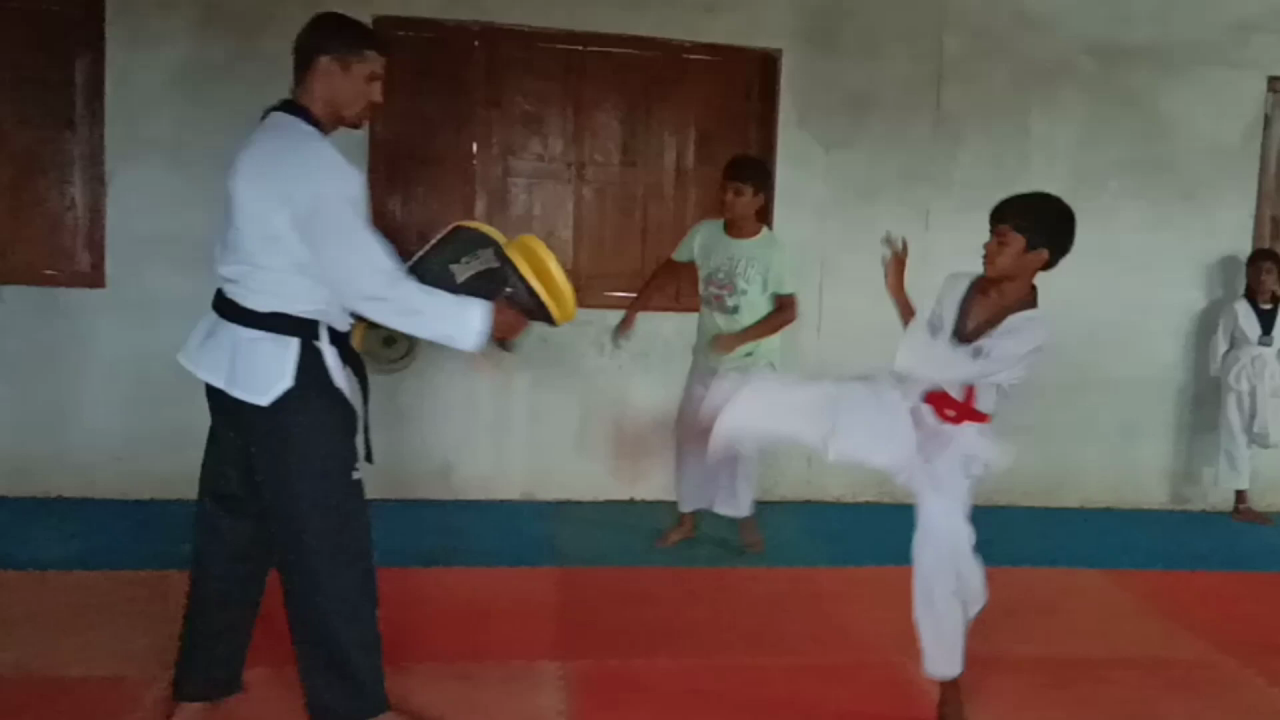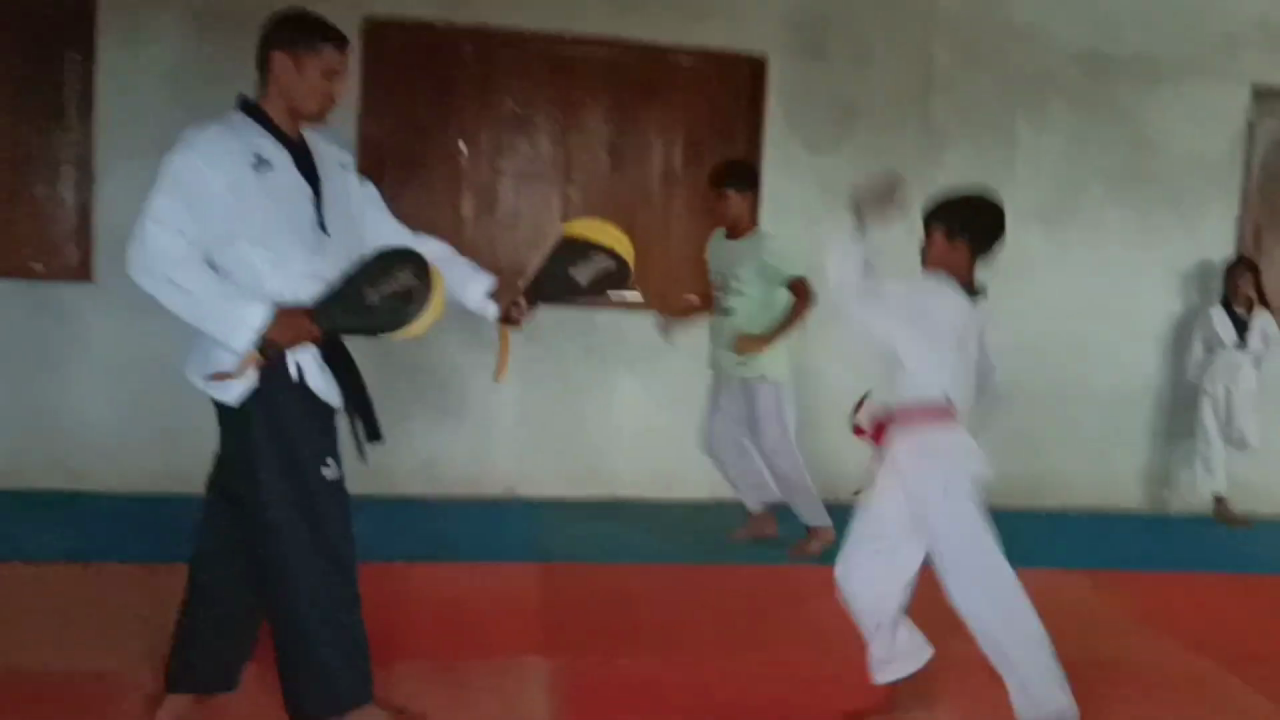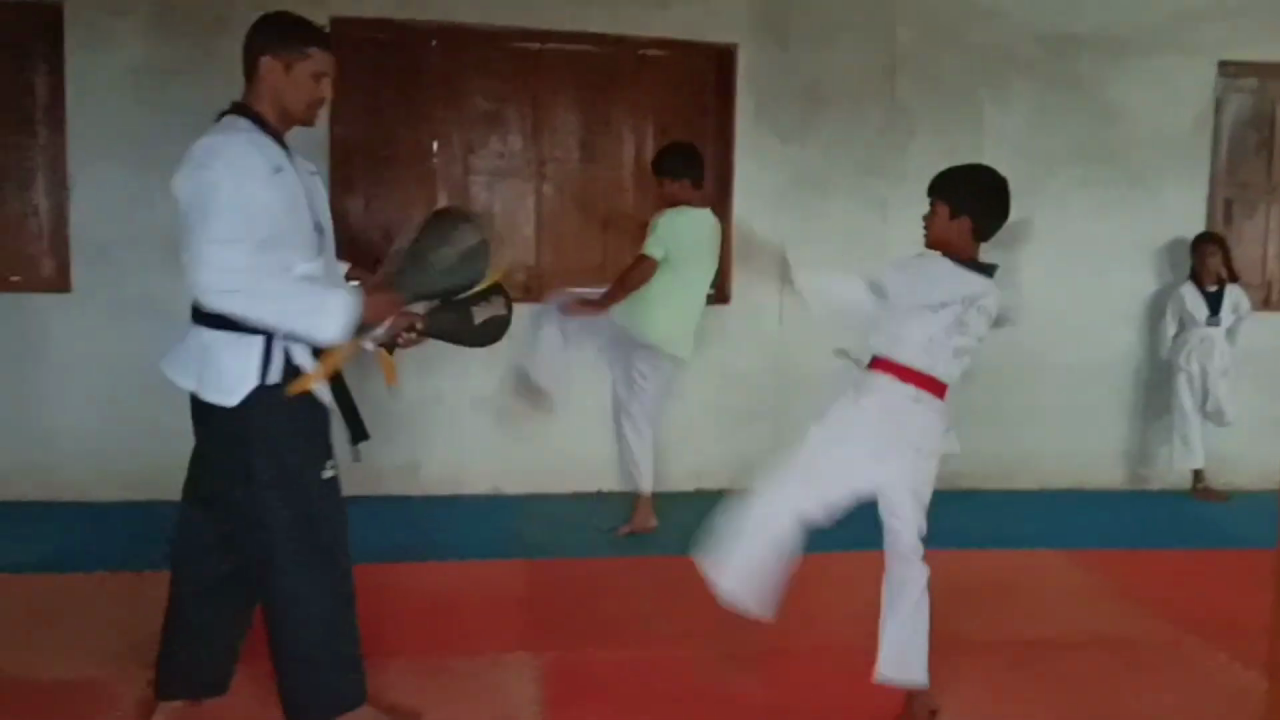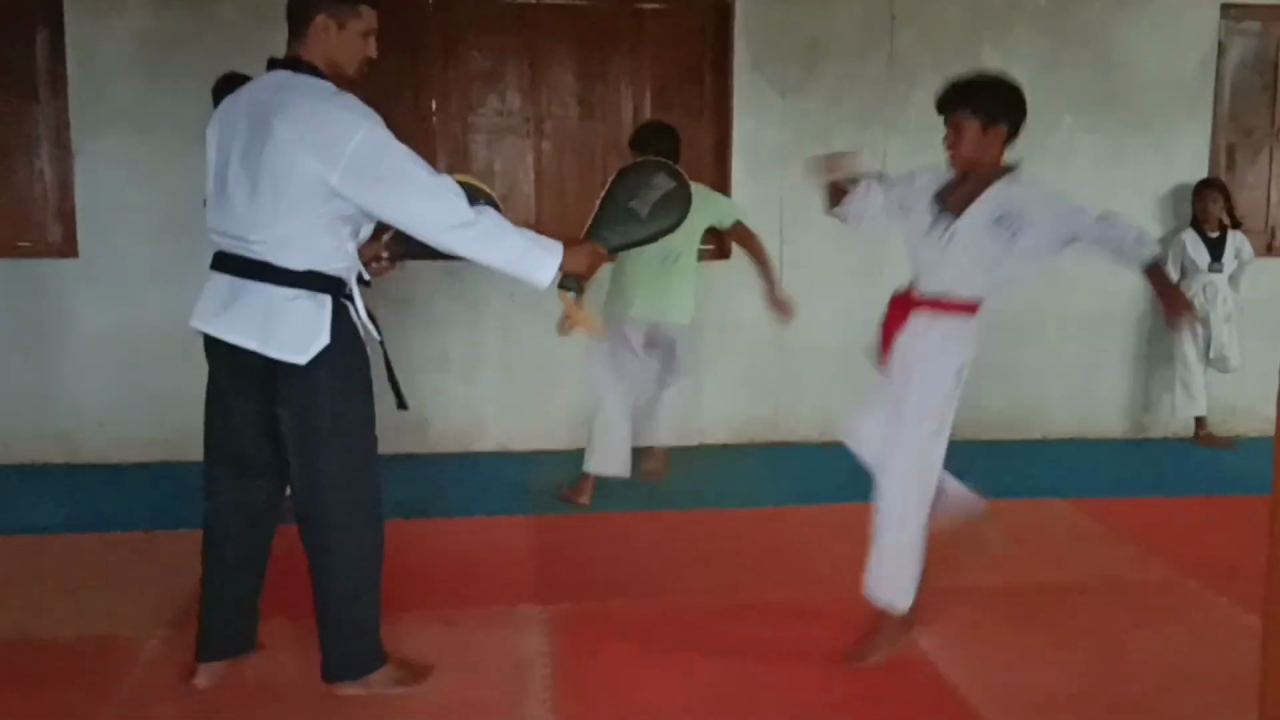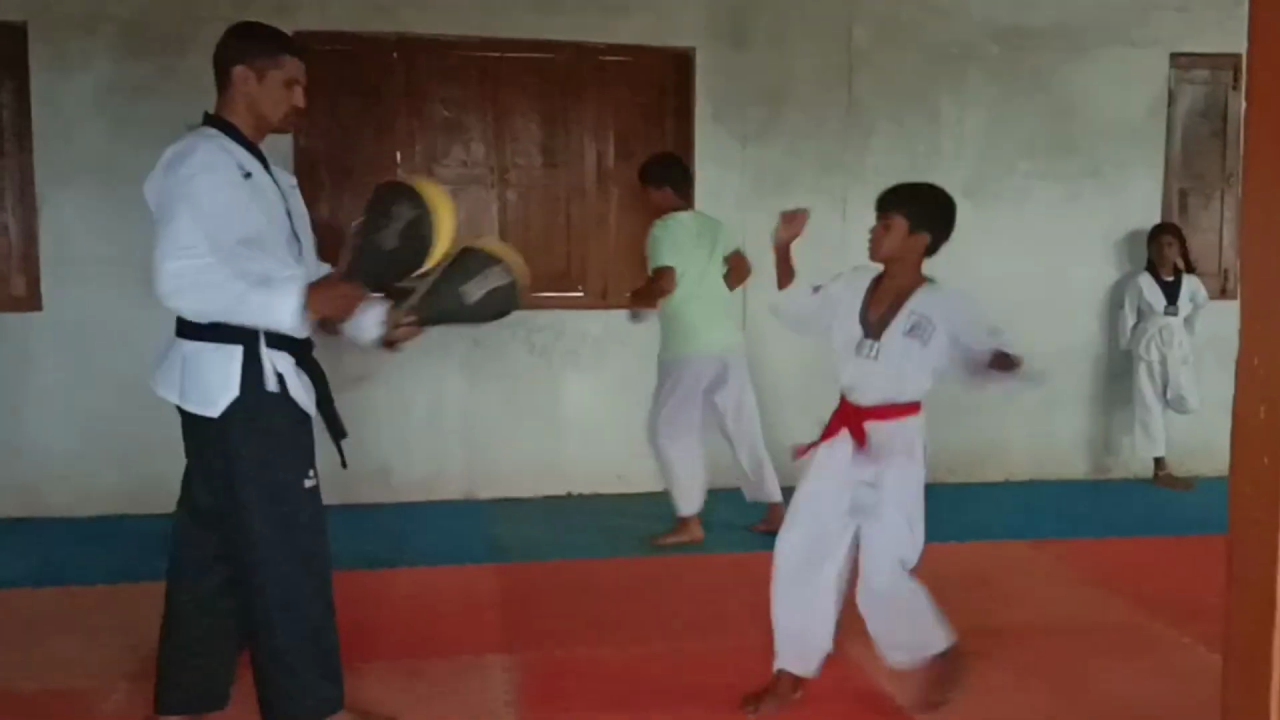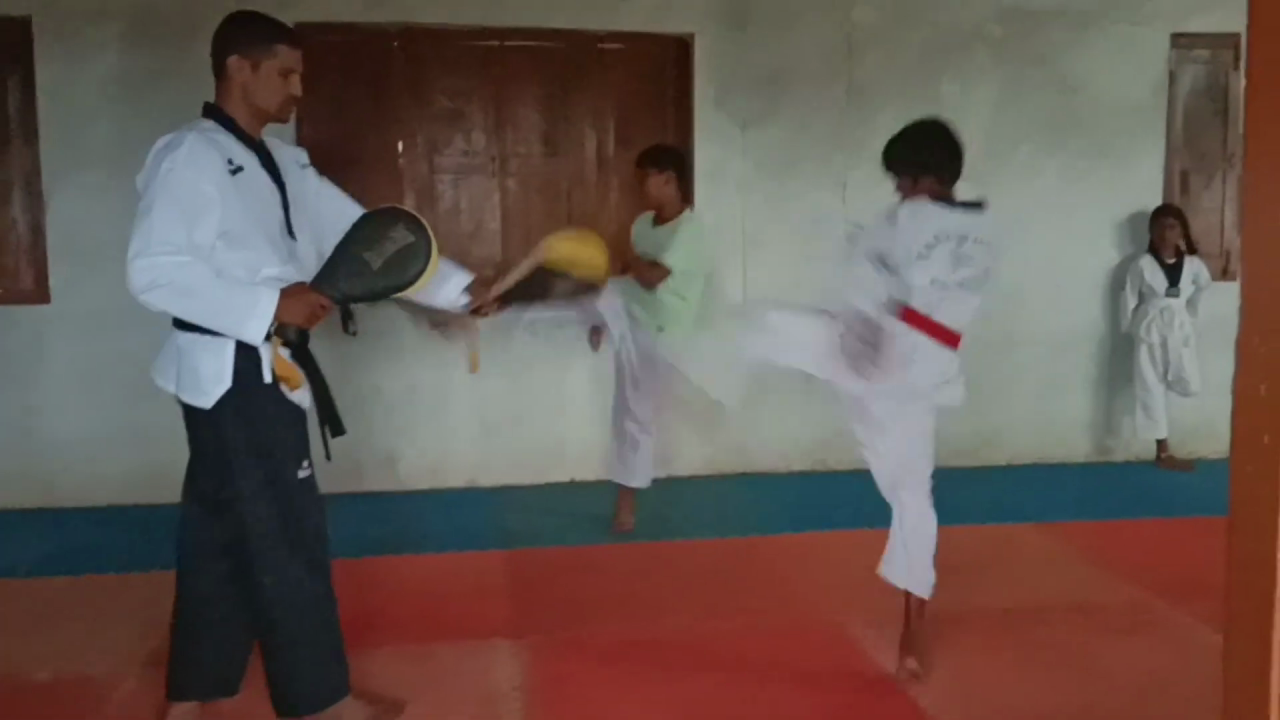
dt=0.5s
person 1, frame 1
left shoulder: (274, 143)
right shoulder: (316, 161)
right elbow: (368, 284)
right wrist: (480, 320)
left hip: (246, 358)
right hip: (289, 369)
left knee: (236, 525)
right knee: (327, 541)
person 1, frame 2
left shoulder: (328, 162)
right shoulder: (212, 150)
left elbow: (396, 242)
right elbow: (155, 258)
left wrist: (484, 289)
right wrist: (255, 322)
left hip: (297, 367)
right hip: (260, 370)
left knee: (242, 525)
right knee: (310, 537)
person 1, frame 3
left shoulder: (288, 160)
right shoulder: (231, 155)
left elbow: (306, 271)
right elbow: (221, 277)
left wrist: (370, 321)
right wrist: (350, 308)
left hip: (231, 367)
right hip: (256, 371)
left knee: (224, 523)
right knee: (306, 536)
person 1, frame 4
left shoulder: (237, 107)
right shoulder: (336, 119)
right elbow: (440, 210)
right wrist: (556, 257)
left hip: (236, 311)
right hip: (305, 324)
left knee: (240, 485)
right knee: (340, 499)
left ankle: (218, 648)
right ankle: (355, 662)
person 1, frame 5
left shoulder: (264, 173)
right shoulder: (202, 162)
left elbow: (294, 272)
right elbow: (184, 277)
left wrist: (373, 317)
right wrist: (299, 303)
left hip: (249, 377)
right hip: (241, 379)
left knee: (213, 537)
right knee: (286, 546)
person 1, frame 6
left shoulder: (283, 162)
right shoulder: (189, 158)
right elbow: (153, 273)
right wrist: (268, 305)
left hip: (257, 368)
right hip: (232, 371)
left knee: (219, 526)
right knee: (284, 533)
person 2, frame 1
left shoulder: (1031, 331)
right shoulder: (960, 286)
left elbow: (952, 375)
left wrist: (901, 296)
left hip: (952, 446)
right hip: (901, 410)
left knee: (944, 565)
right knee: (816, 407)
person 2, frame 2
left shoulder: (937, 301)
right shoulder: (954, 305)
left elbow: (852, 290)
right elbow: (981, 384)
left wrist: (860, 220)
left hip: (929, 460)
right hip: (910, 459)
left knee: (984, 591)
right knee: (862, 575)
person 2, frame 3
left shoulder: (924, 269)
right shoulder: (988, 288)
left elbow: (847, 291)
left wrist: (791, 271)
left hip: (878, 412)
right hip: (925, 422)
left knee: (778, 498)
right knee: (904, 551)
left ankle: (742, 589)
person 2, frame 4
left shoulder: (1028, 200)
right shoulder: (932, 184)
left elbow: (1107, 232)
right elbow: (870, 201)
left wrist: (1161, 280)
right wrist: (840, 186)
left hip: (936, 341)
right hip: (912, 333)
left knee: (904, 473)
right knee: (873, 435)
left ankle: (893, 613)
right ankle: (953, 503)
person 2, frame 5
left shoulder: (942, 308)
right shoulder: (854, 286)
left elbow: (980, 350)
right elbow: (795, 312)
left wrist: (1001, 362)
right wrist: (782, 250)
left hip: (894, 448)
right hip: (842, 443)
left knee: (880, 574)
right knee: (801, 555)
left ankle: (937, 657)
right ankle: (791, 677)
person 2, frame 6
left shoulder: (909, 216)
right shoulder: (980, 232)
left elbow: (863, 274)
left hip: (890, 350)
right hip: (935, 370)
left knee: (769, 328)
right knee: (910, 495)
right ankle: (915, 629)
person 3, frame 1
left shoulder: (771, 248)
right shoulder: (703, 232)
left elbow: (788, 311)
right elbow: (668, 270)
left wrist: (737, 340)
right wrist: (633, 310)
left hip: (754, 359)
right hip: (710, 356)
right knee: (691, 431)
left ankle: (744, 517)
right ankle: (688, 518)
person 3, frame 2
left shoulder: (765, 246)
right shoulder: (717, 241)
left elbow: (804, 295)
left wrist: (769, 339)
right wrist: (688, 311)
left hip: (761, 367)
right hip: (727, 364)
left knee: (776, 449)
right knee: (721, 440)
left ankle: (819, 526)
right ankle: (763, 516)
person 3, frame 3
left shoulder: (670, 220)
right shoulder: (712, 225)
left elbow: (643, 270)
left wrist: (598, 305)
left hip: (638, 319)
right hip: (675, 341)
left knee: (556, 316)
right knee: (636, 418)
left ankle: (537, 380)
right ankle: (643, 509)
person 3, frame 4
right shoulder: (702, 197)
right elbow: (747, 238)
right wrist: (773, 288)
left hip: (627, 309)
right hip: (672, 316)
left knee: (612, 395)
right knee: (675, 378)
left ankle: (588, 483)
right ankle: (658, 451)
person 3, frame 5
left shoulder: (663, 230)
right shoulder: (709, 224)
left elbow: (664, 281)
right elbow: (743, 268)
left wrist: (638, 299)
left hip: (691, 346)
right hip: (725, 340)
left knee: (669, 431)
right knee: (742, 427)
left ankle: (690, 521)
right ankle: (774, 508)
person 3, frame 6
left shoulder: (688, 230)
right shoulder: (643, 222)
left elbow: (652, 279)
left wrist: (623, 255)
left hip: (656, 331)
right hip: (627, 310)
left knee: (634, 413)
left ankle: (627, 496)
person 4, frame 1
right shoulder: (1236, 309)
right elbow: (1218, 345)
right wrist: (1221, 375)
right hip: (1239, 379)
right knee: (1235, 438)
right ankle: (1241, 503)
person 4, frame 2
right shoulder: (1213, 315)
right elbow: (1197, 351)
right wrist: (1199, 380)
left hip: (1243, 384)
right hip: (1215, 384)
left knee: (1246, 441)
right knee: (1212, 441)
right ankle: (1221, 504)
person 4, frame 3
left shoulder: (1233, 292)
right shoulder: (1184, 292)
left elbow: (1243, 318)
right elbow: (1169, 328)
left wrist: (1226, 345)
right wrist: (1171, 358)
left hip: (1218, 360)
right hip: (1189, 360)
left knee: (1223, 416)
right knee: (1189, 418)
right ankle: (1199, 481)
person 4, frame 4
left shoulder: (1235, 239)
right shoulder: (1185, 239)
left elbow: (1246, 263)
right elbow: (1171, 275)
left wrist: (1230, 292)
left hip: (1222, 307)
right hip: (1192, 306)
left knee: (1228, 363)
right knee: (1192, 365)
right ankle: (1202, 428)
person 4, frame 5
left shoulder: (1190, 282)
right shoulder: (1140, 282)
left elbow: (1200, 305)
right elbow: (1127, 317)
left wrist: (1185, 332)
right wrist: (1129, 347)
left hip: (1178, 348)
right hip: (1149, 349)
left knee: (1186, 403)
right knee: (1150, 406)
right ankle: (1161, 469)
person 4, frame 6
left shoulder: (1192, 264)
right shoulder: (1142, 265)
left elbow: (1203, 287)
right elbow: (1129, 300)
left wrist: (1188, 315)
right wrist: (1131, 329)
left hip: (1180, 331)
right hip: (1151, 331)
left knee: (1188, 386)
right knee: (1151, 388)
right ankle: (1163, 451)
